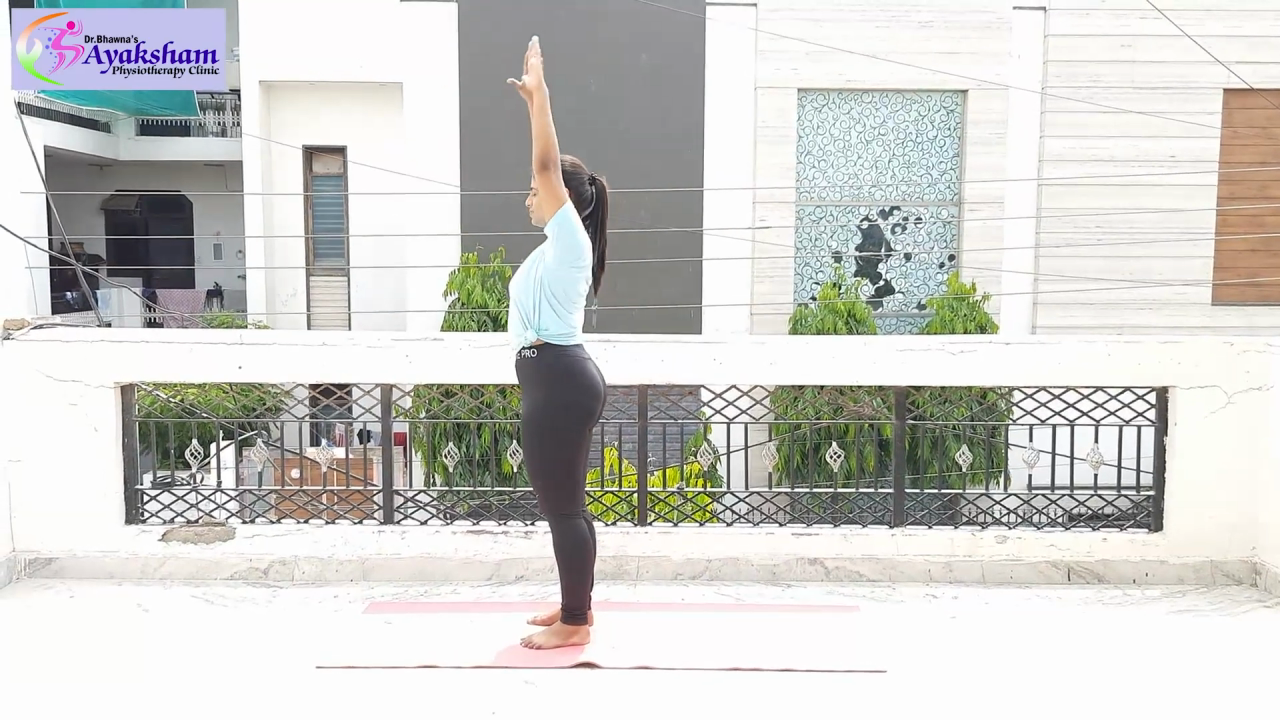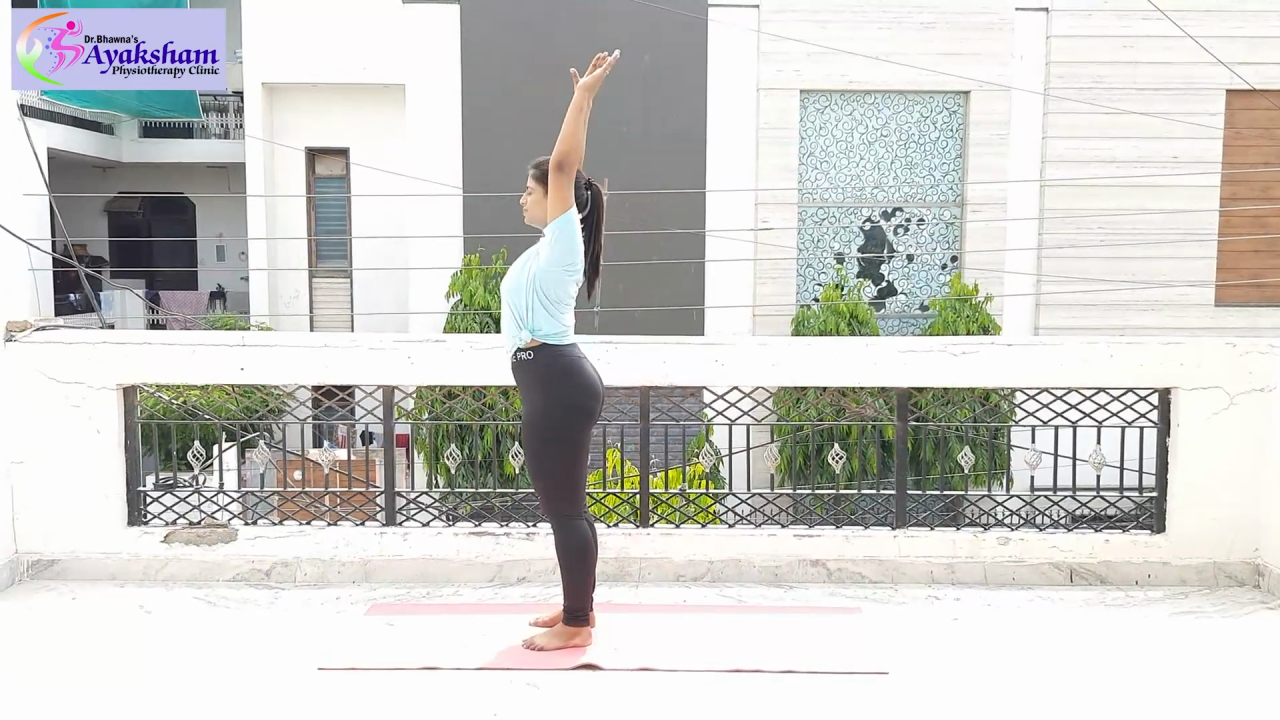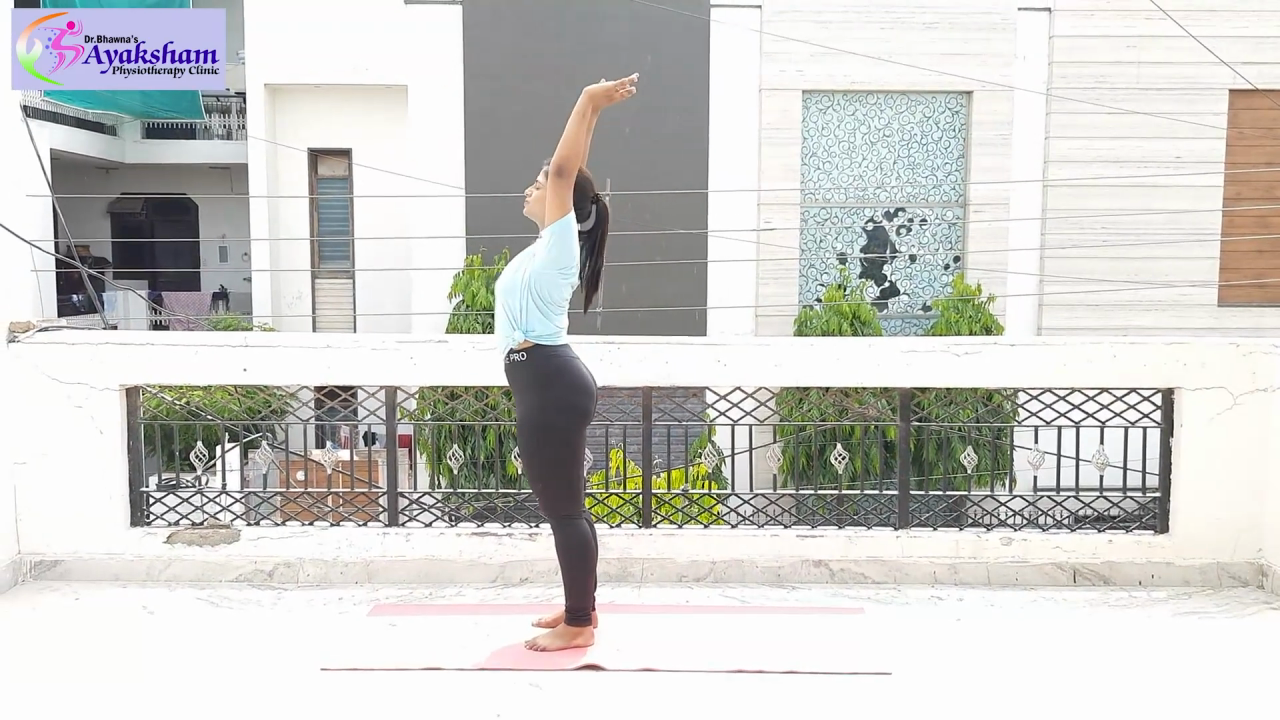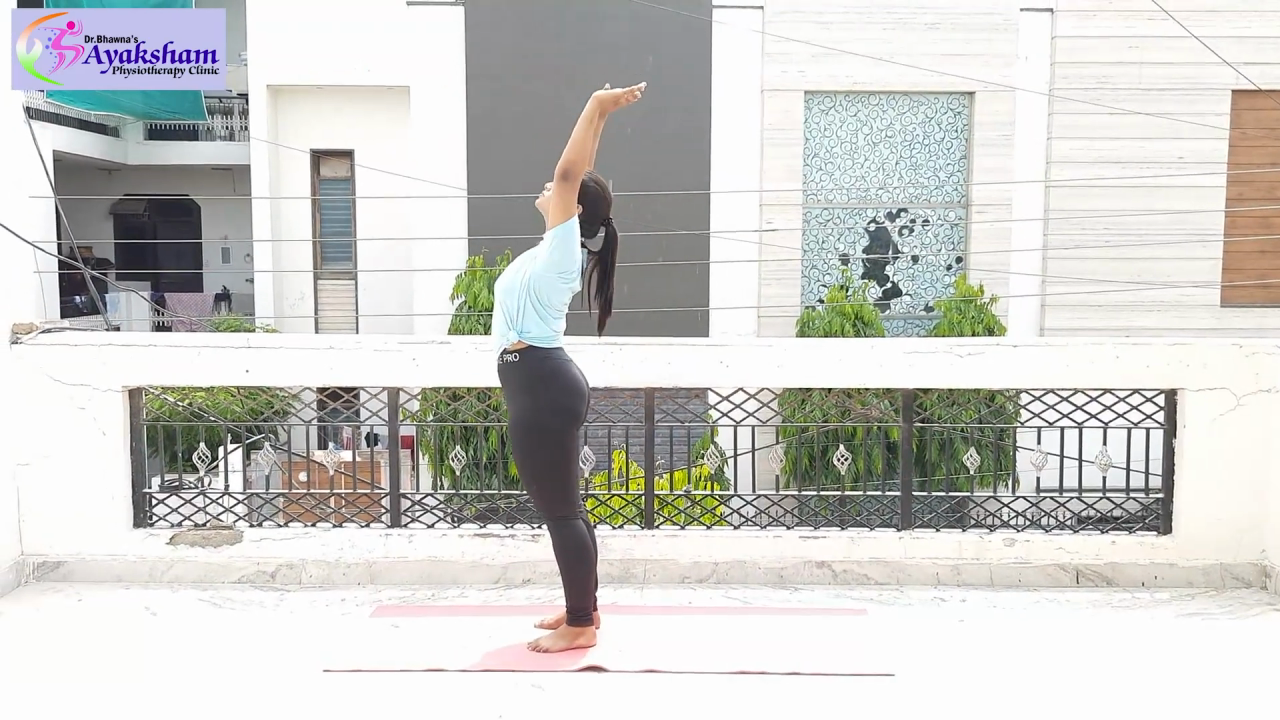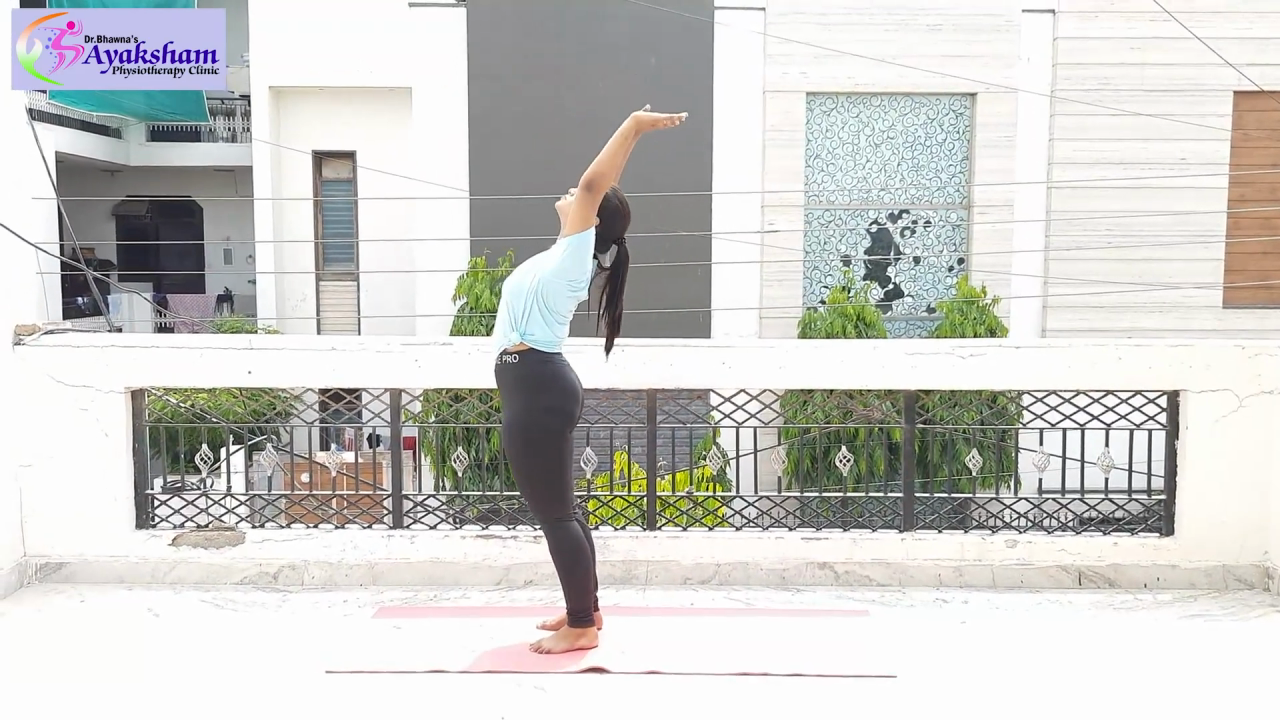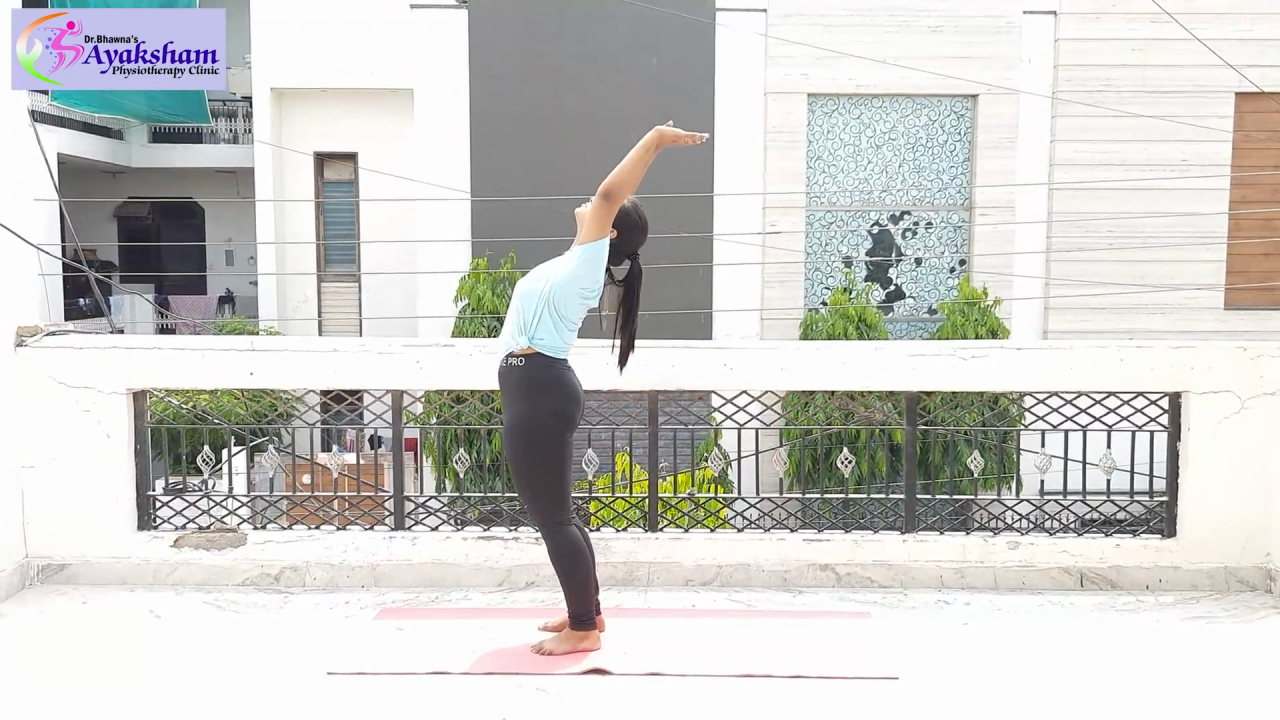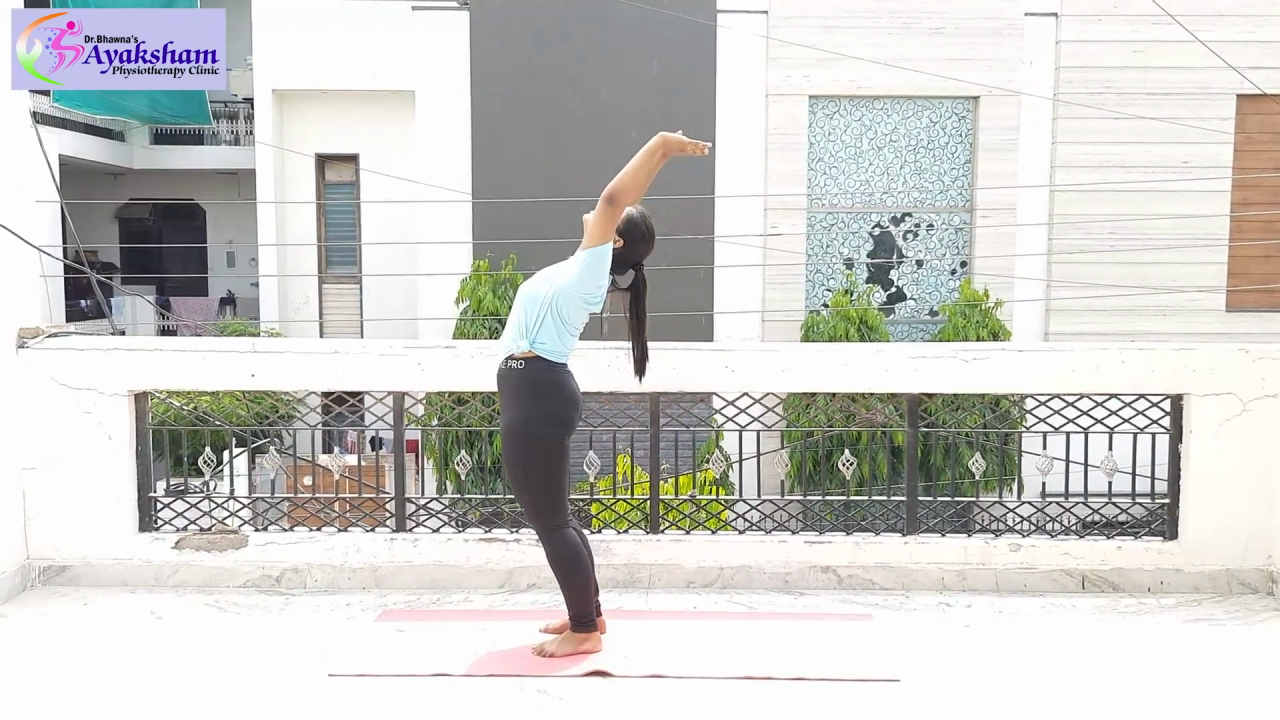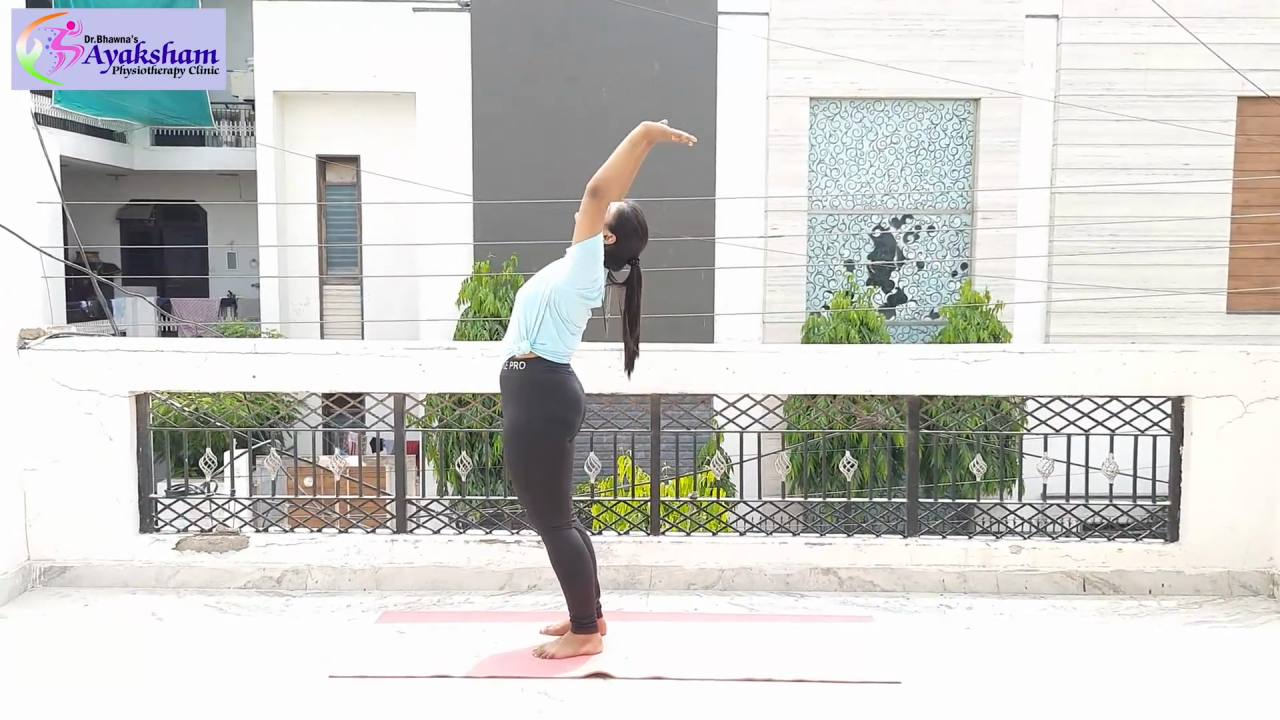
dt=0.3s
person 1, frame 1
left shoulder: (570, 238)
right shoulder: (560, 245)
left elbow: (548, 166)
right elbow: (551, 170)
left wrist: (537, 95)
right wrist: (535, 97)
left hip: (558, 383)
right hip: (558, 382)
left knee: (561, 506)
right knee: (565, 503)
left ankle: (574, 623)
right ankle: (576, 606)
person 1, frame 2
left shoulder: (563, 240)
right shoulder: (552, 244)
left elbow: (564, 167)
right elbow: (561, 170)
left wrist: (583, 96)
right wrist: (581, 96)
left hip: (556, 383)
right hip: (553, 382)
left knee: (563, 507)
right knee: (565, 505)
left ankle: (577, 625)
right ankle: (577, 608)
person 1, frame 3
left shoulder: (560, 243)
right shoulder: (550, 245)
left elbow: (562, 173)
right elbow: (564, 173)
left wrist: (589, 104)
right wrist: (591, 108)
left hip: (549, 383)
right hip: (547, 382)
left knee: (562, 508)
right knee: (564, 505)
left ankle: (578, 625)
right ankle: (581, 607)
person 1, frame 4
left shoulder: (562, 247)
right shoulder: (556, 247)
left elbow: (569, 175)
right elbow: (574, 177)
left wrist: (597, 109)
right wrist: (598, 110)
left hip: (541, 385)
right hip: (541, 384)
left knee: (559, 509)
right knee: (562, 506)
left ankle: (579, 626)
right ankle: (583, 608)
person 1, frame 5
left shoulder: (574, 255)
right shoulder: (566, 254)
left elbow: (592, 186)
right elbow: (595, 186)
left wrist: (633, 128)
right wrist: (631, 130)
left hip: (537, 388)
right hip: (535, 386)
left knee: (553, 512)
right knee: (557, 508)
left ankle: (582, 626)
right ankle: (585, 609)
person 1, frame 6
left shoulder: (586, 263)
right shoulder: (581, 260)
left elbow: (609, 194)
right elbow: (613, 195)
left wrist: (654, 141)
right wrist: (651, 144)
left hip: (539, 391)
right hip: (536, 390)
left knee: (552, 516)
right knee: (556, 513)
left ankle: (583, 629)
right ankle: (588, 612)
person 1, frame 7
left shoulder: (592, 271)
right shoulder: (585, 267)
left elbow: (613, 198)
right elbow: (619, 201)
left wrist: (659, 146)
right wrist: (658, 151)
left hip: (537, 396)
right hip: (535, 394)
left knee: (549, 520)
right knee: (554, 516)
left ankle: (584, 630)
right ankle: (588, 613)
person 1, frame 8
left shoulder: (585, 269)
right shoulder: (583, 267)
left elbow: (596, 192)
right elbow: (605, 195)
left wrist: (643, 136)
right wrist: (643, 140)
left hip: (539, 398)
right hip: (539, 395)
left knee: (552, 521)
right knee: (557, 517)
left ankle: (585, 632)
right ankle: (589, 614)
